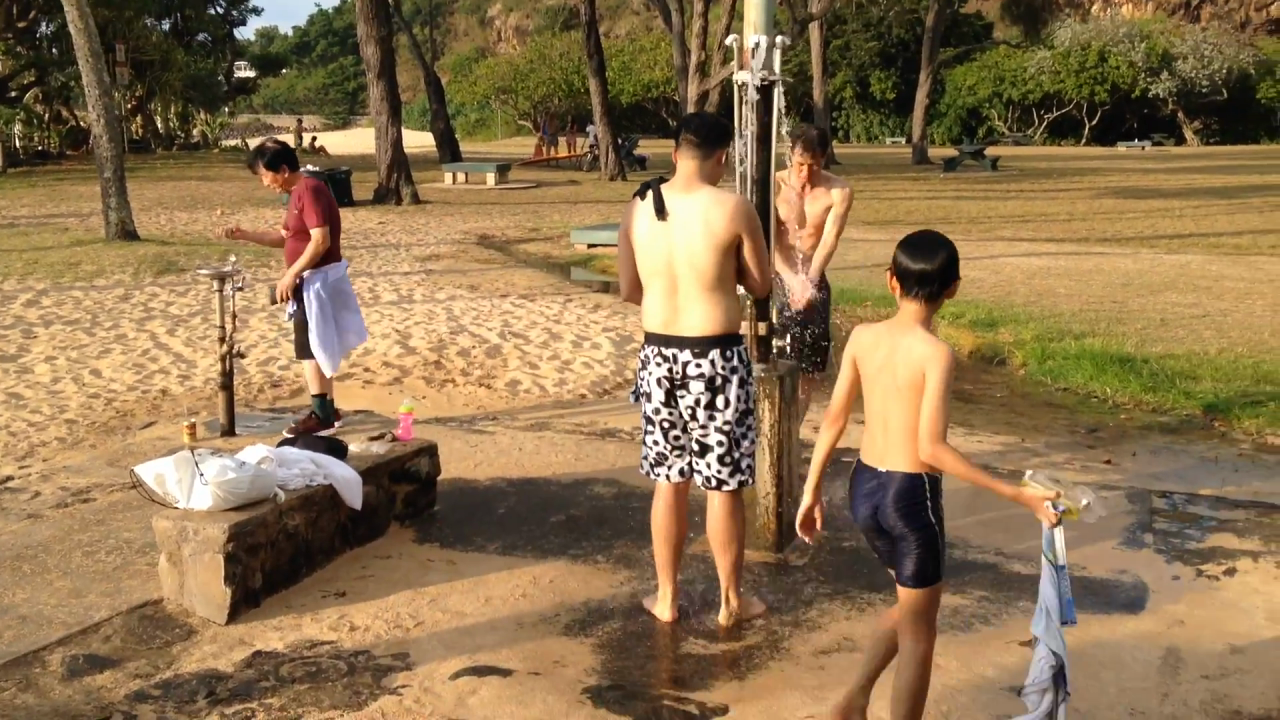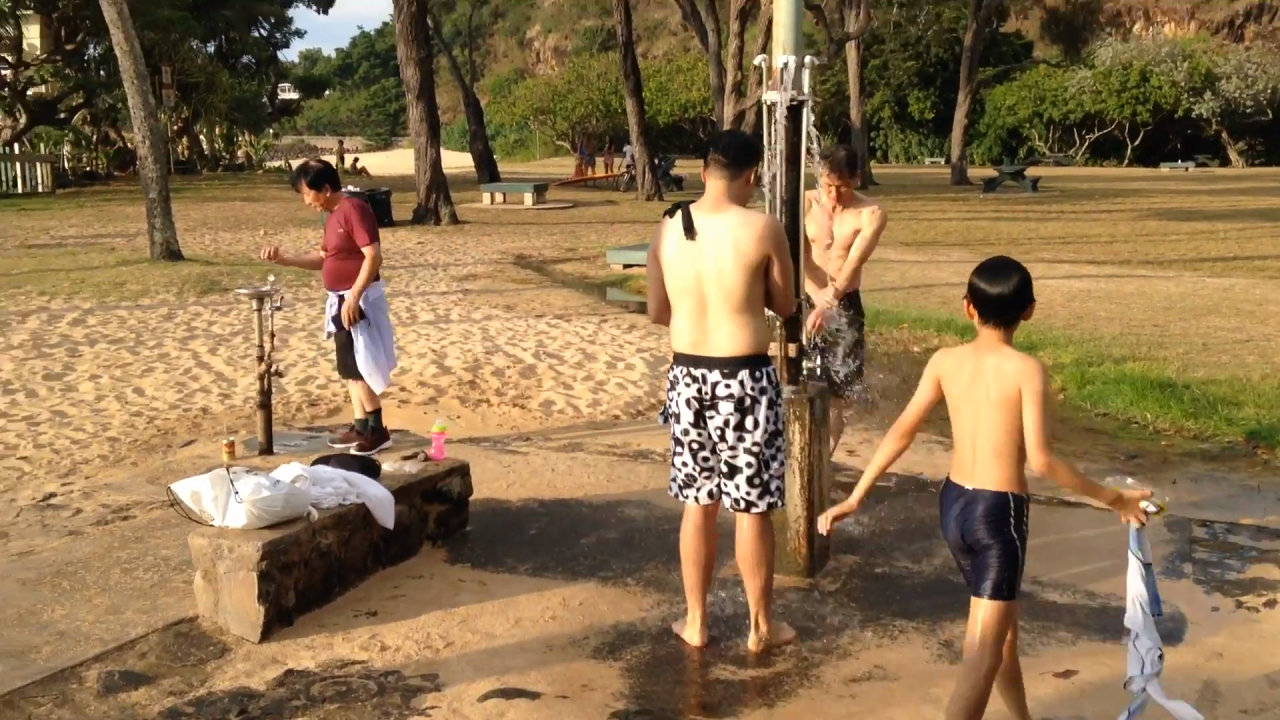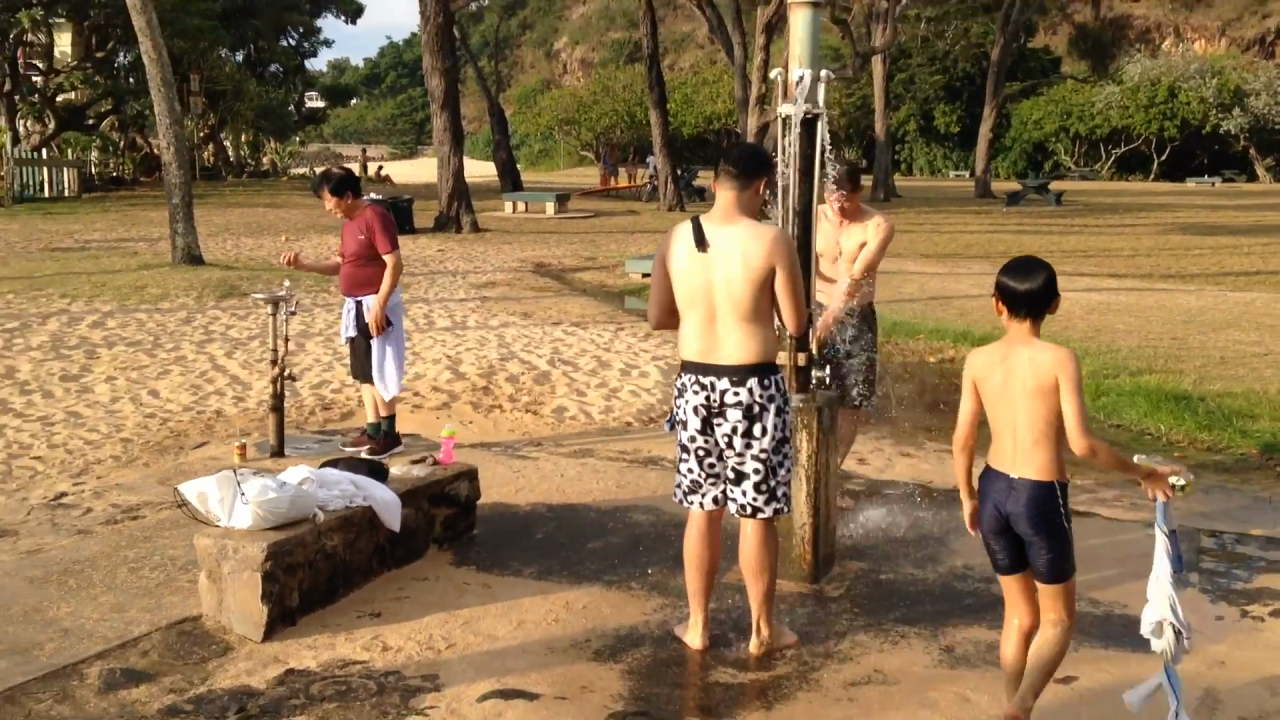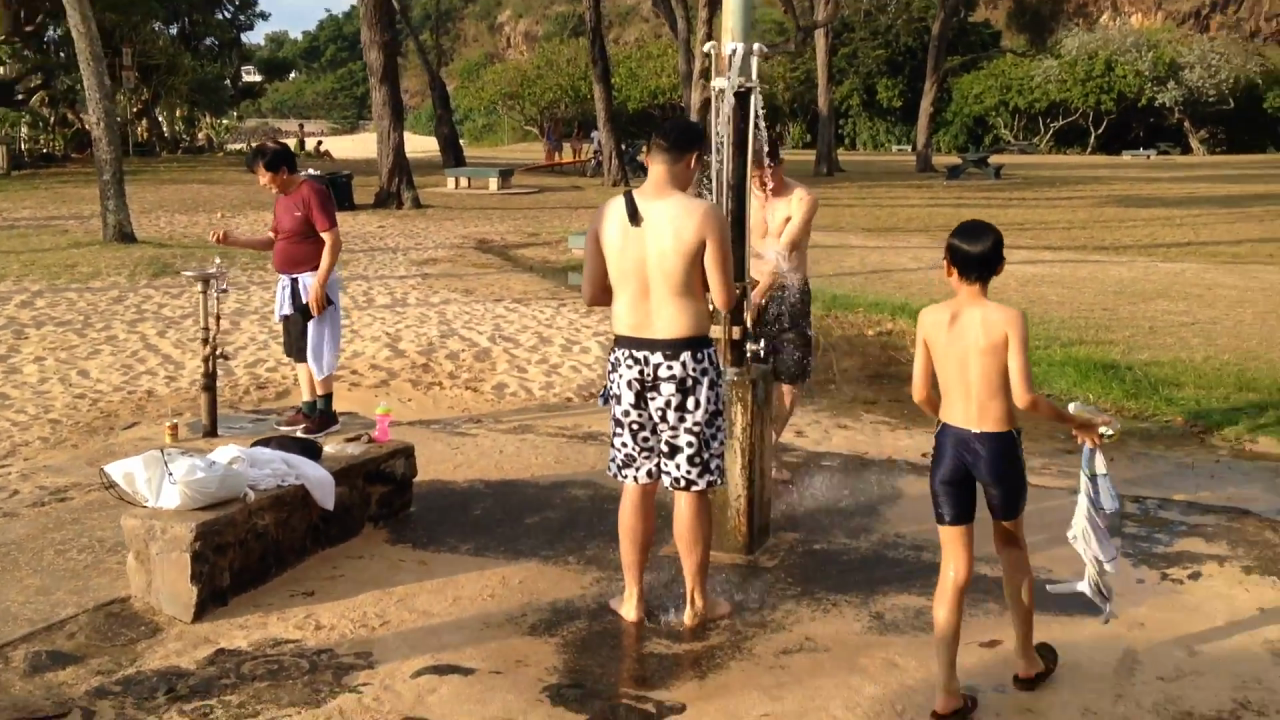
dt=0.2s
person 1, frame 1
left shoulder: (638, 207)
right shoulder: (733, 208)
left elbow: (629, 291)
right elbow: (760, 286)
left hip: (658, 355)
right hip: (716, 357)
left knee: (669, 480)
right knee: (723, 484)
left ankle: (667, 597)
right ankle: (732, 600)
person 1, frame 2
left shoulder: (667, 228)
right shoulder: (761, 227)
left elbow: (658, 311)
right elbow: (786, 306)
left hip: (688, 376)
right hip: (745, 379)
left knee: (698, 502)
right knee: (752, 507)
left ankle: (695, 621)
right ankle: (761, 625)
person 1, frame 3
left shoulder: (676, 238)
right shoulder: (772, 241)
left elbow: (658, 318)
right elbow: (795, 325)
left hip: (696, 384)
right hip: (753, 388)
left knee: (702, 508)
right knee: (757, 513)
left ankle: (697, 624)
right ankle: (762, 629)
person 1, frame 4
left shoulder: (608, 213)
right shoulder: (703, 215)
left elbow: (592, 294)
right elbow: (725, 300)
left hip: (629, 358)
right hip: (686, 360)
left knee: (637, 481)
right knee: (691, 485)
left ankle: (632, 597)
right ankle: (696, 601)
person 2, frame 1
left shoulder: (864, 336)
right shoulder: (936, 352)
left elbow: (835, 418)
right elbow: (932, 448)
left wrist: (810, 492)
right wrist: (1016, 494)
left hip: (863, 487)
right hip: (911, 494)
left knee: (912, 606)
right knee: (918, 633)
person 2, frame 2
left shoulder: (944, 361)
right shoulder: (1028, 370)
left elbow: (901, 432)
right elbow: (1040, 460)
left wrist: (855, 499)
right wrist: (1108, 497)
left hip: (954, 504)
right hip: (1001, 513)
left knee: (1001, 620)
right knee: (985, 650)
person 2, frame 3
left shoulder: (978, 359)
right shoulder: (1060, 359)
left elbow: (962, 439)
right elbow: (1082, 443)
left wrist: (967, 498)
right wrist: (1141, 473)
left hip: (993, 493)
right hip: (1040, 498)
left knee: (1020, 615)
right knee: (1059, 621)
person 2, frame 4
left shoulder: (929, 318)
right shoulder: (1009, 318)
left elbow: (921, 393)
right elbow: (1024, 397)
right wrist: (1075, 421)
left hip: (950, 446)
right hip: (999, 448)
left knee: (955, 570)
right knee: (1011, 544)
right ankle: (1027, 661)
person 3, frame 1
left shoulder: (838, 192)
right shoulder: (773, 186)
left elbow: (829, 244)
left wrist: (807, 286)
right wrist: (792, 281)
left hip: (813, 283)
right hip: (776, 281)
left knee: (809, 369)
person 3, frame 2
left shoulder: (872, 214)
right shoulder: (806, 203)
left elbow: (852, 267)
left wrist: (825, 307)
right wrist: (817, 294)
left hip: (845, 307)
right hip: (808, 303)
left knee: (840, 393)
person 3, frame 3
left shoulder: (878, 227)
right shoulder: (815, 217)
left elbow: (856, 279)
left wrist: (831, 319)
right wrist: (828, 295)
left hip: (858, 319)
right hip: (821, 314)
left knee: (853, 405)
person 3, frame 4
left shoulder: (803, 200)
left elbow: (783, 254)
left wrist: (756, 298)
left hip: (790, 294)
right hip: (754, 291)
left knee: (789, 381)
person 4, frame 1
left shoulder: (310, 190)
right shoulder: (297, 193)
left elbow: (321, 240)
right elbow: (284, 236)
left wrist: (290, 275)
right wrist: (244, 234)
left hip: (319, 280)
right hip: (310, 281)
left knee: (309, 349)
right knee: (313, 348)
left ankle: (321, 414)
right ankle: (326, 409)
person 4, frame 2
left shoulder: (354, 210)
right shoulder: (332, 216)
left elbow: (373, 256)
right elbow: (322, 258)
left wrist: (353, 297)
right wrist: (284, 259)
left hip: (359, 301)
right hip: (342, 301)
left knee: (358, 367)
right knee: (349, 368)
left ankle: (377, 431)
right ankle: (360, 426)
person 4, frame 3
left shoulder: (376, 217)
right shoulder: (349, 223)
left elbow: (394, 265)
right elbow: (340, 264)
left wrist: (378, 305)
right wrist: (303, 264)
left hip: (375, 307)
right hip: (356, 307)
left knee: (377, 372)
right knee: (363, 372)
left ankle: (390, 435)
right ankle: (372, 430)
person 4, frame 4
left shoulder: (313, 194)
right shoulder: (282, 199)
left elbow: (333, 242)
right elbow: (273, 239)
left wrist: (319, 284)
right wrist: (233, 241)
left hip: (310, 284)
right hip: (290, 285)
left knee: (313, 350)
right knee: (298, 351)
left ankle: (326, 414)
right ankle: (308, 409)
